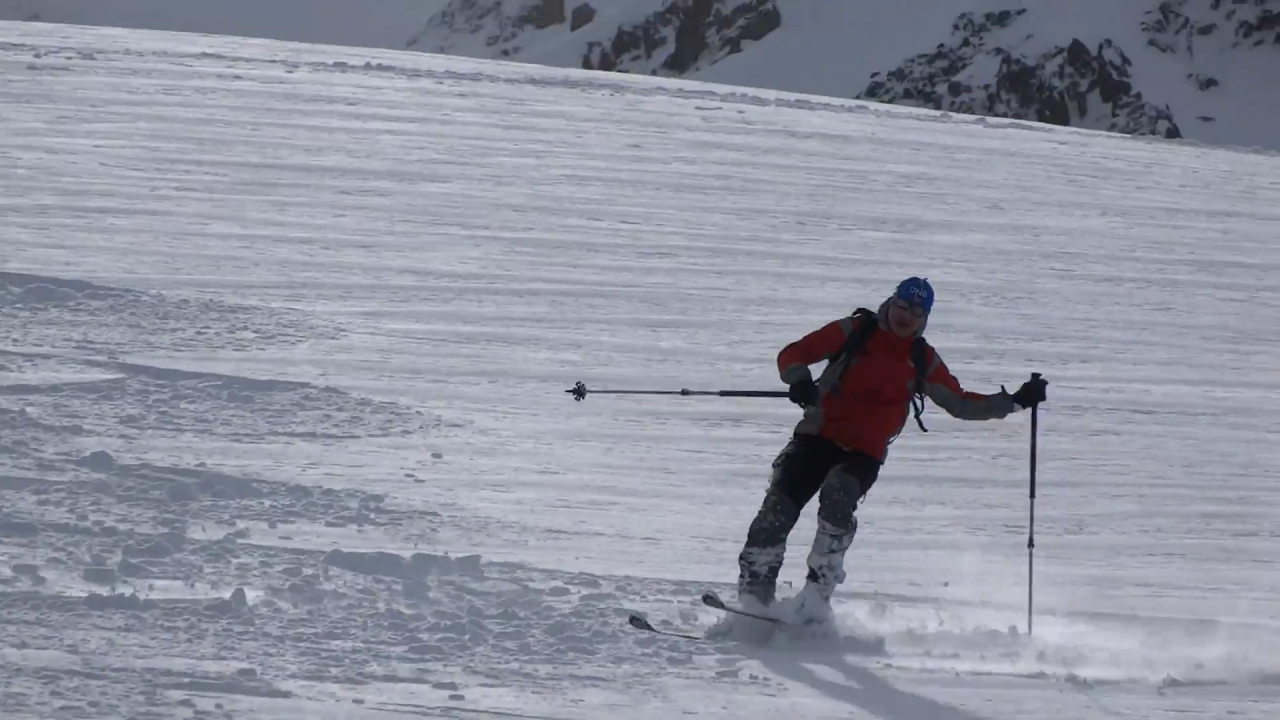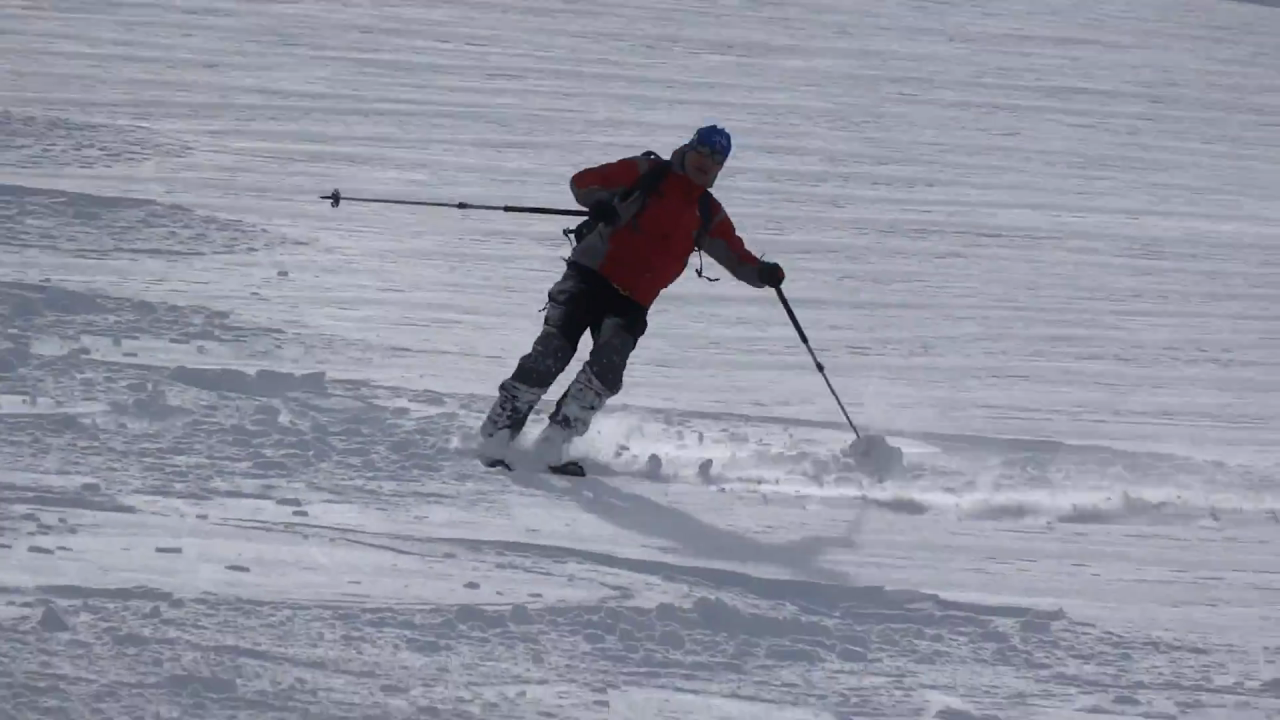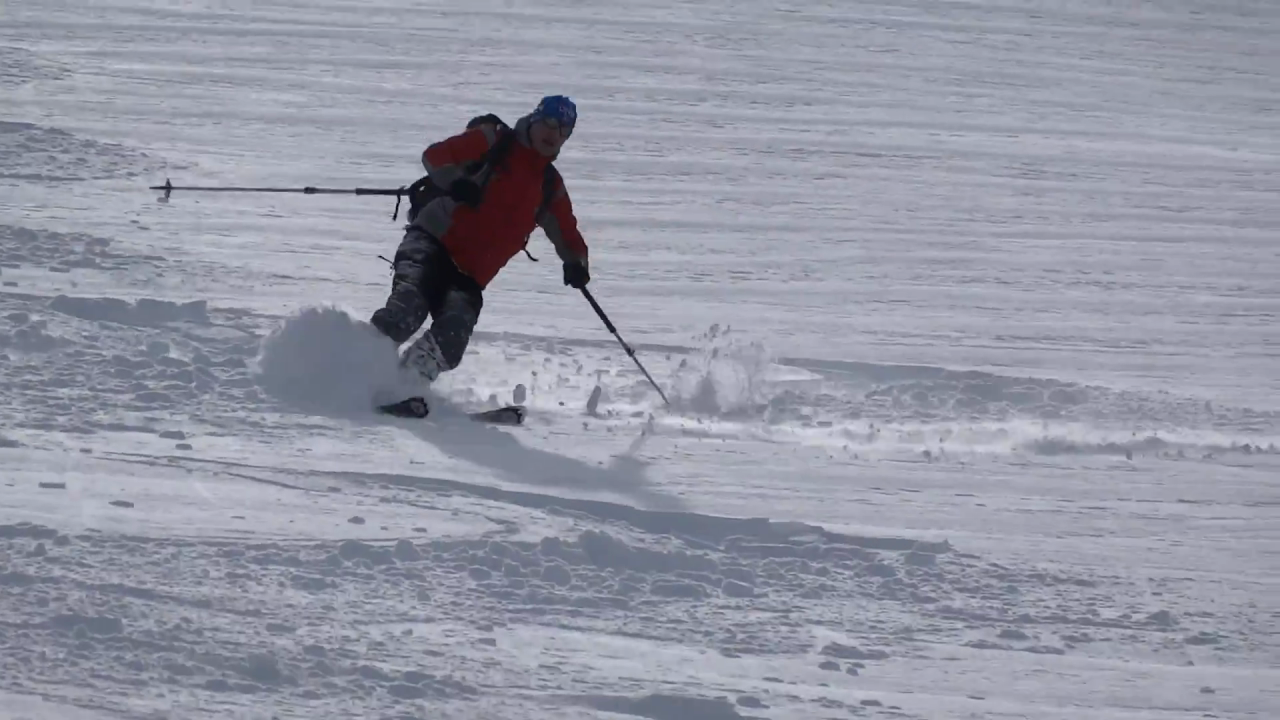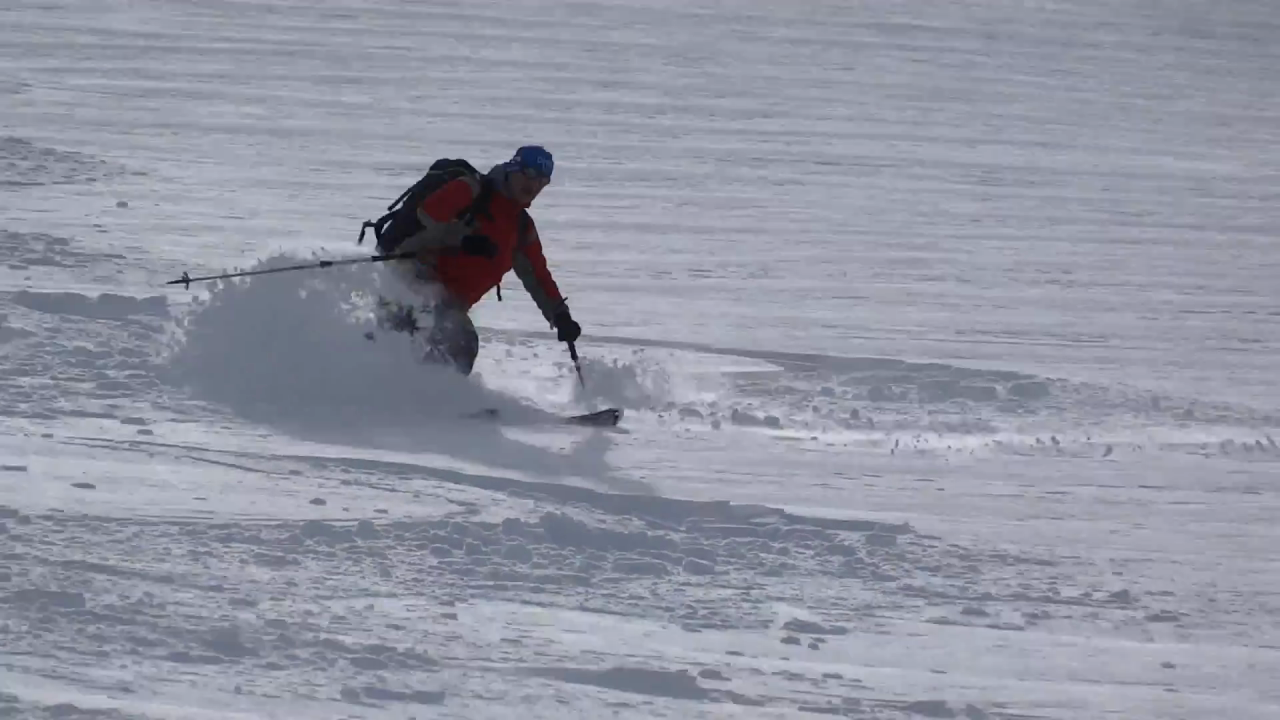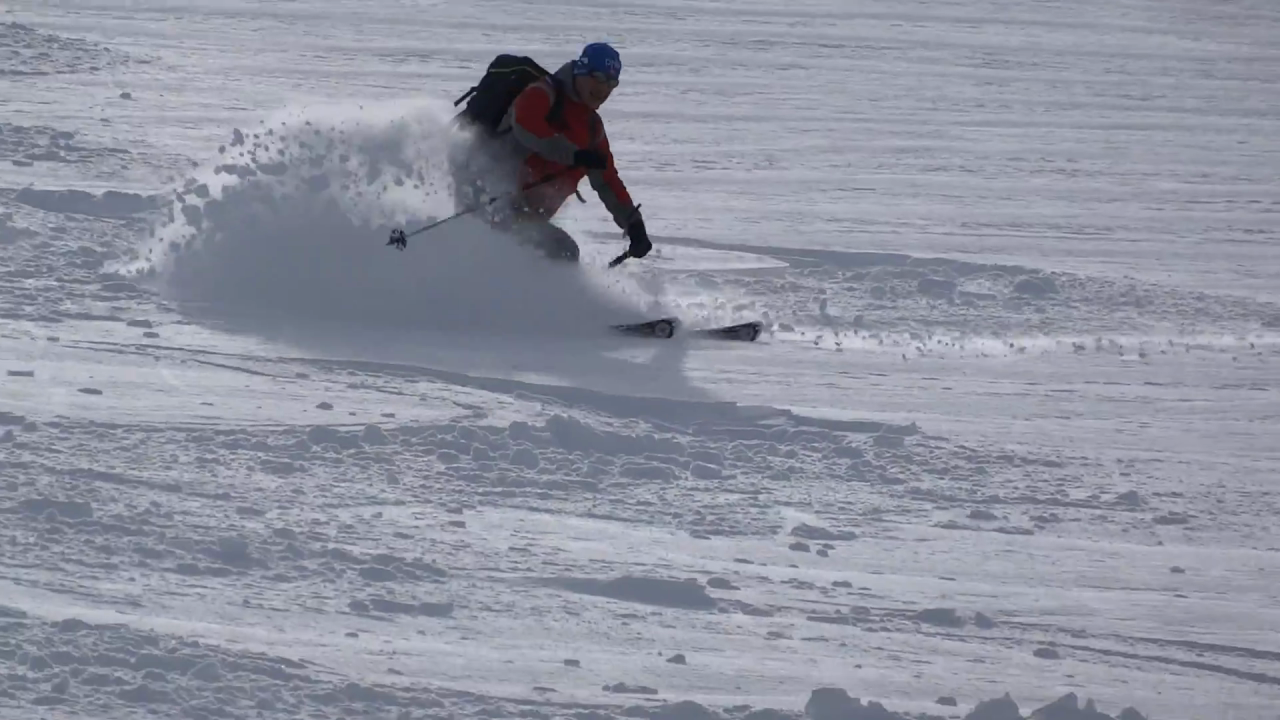
dt=0.2s
person 1, frame 1
left shoulder: (922, 359)
right shoulder: (853, 331)
left elbow: (958, 401)
right elbow: (790, 356)
left wrist: (1013, 401)
right wrist: (800, 380)
left hip: (863, 455)
right hip: (815, 439)
left knee: (837, 499)
right knee: (776, 513)
left ankle: (816, 595)
right ankle: (754, 600)
person 1, frame 2
left shoulder: (709, 212)
right shoulder: (647, 172)
left elbow: (737, 258)
right elbow: (583, 182)
left wrist: (762, 272)
right wrist: (601, 204)
left hip: (631, 302)
right hip: (589, 276)
left knee: (609, 363)
right knee: (552, 353)
left ankle: (552, 444)
right ankle: (498, 434)
person 1, frame 3
left shoulder: (551, 185)
right shoulder: (493, 140)
left elbow: (568, 236)
right elbow: (434, 155)
left wrist: (576, 263)
right wrist: (457, 182)
left hip: (469, 274)
right hip: (430, 242)
left knee: (452, 338)
right knee: (409, 307)
person 1, frame 4
left shoulder: (522, 229)
right shoulder: (472, 190)
left elbow: (539, 280)
right elbow: (429, 209)
left wrist: (561, 317)
right wrist: (463, 238)
left hip: (447, 303)
right hip: (413, 275)
left knee: (462, 346)
person 1, frame 5
left shoulder: (591, 126)
right shoulder: (545, 93)
left elbow: (607, 180)
right elbow: (525, 125)
left wrist: (633, 223)
right wrist: (573, 154)
left hip: (524, 211)
